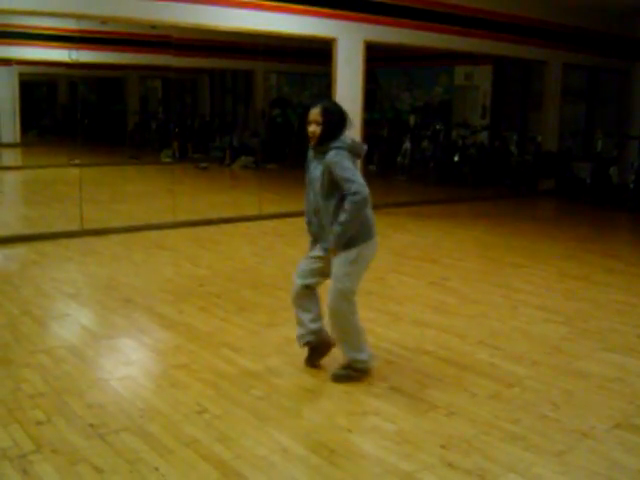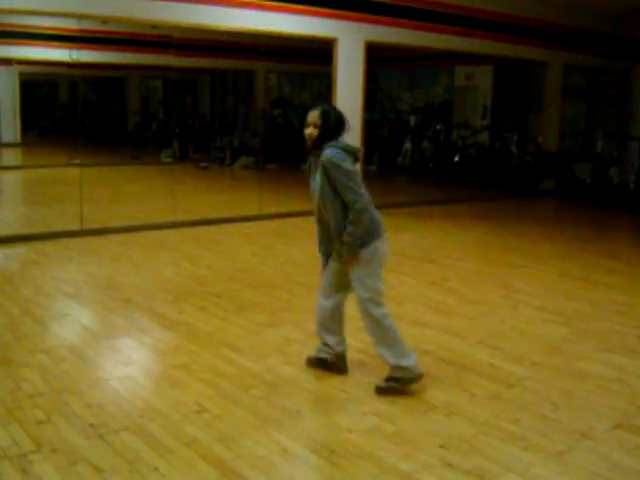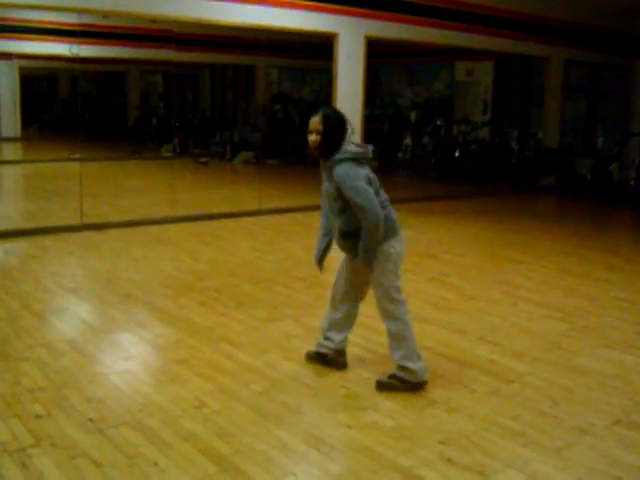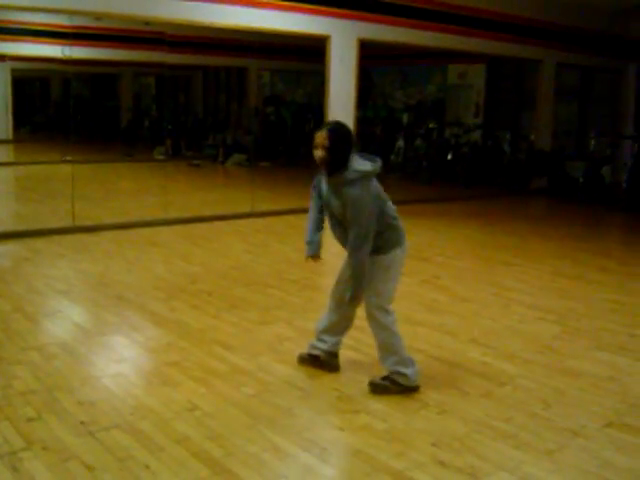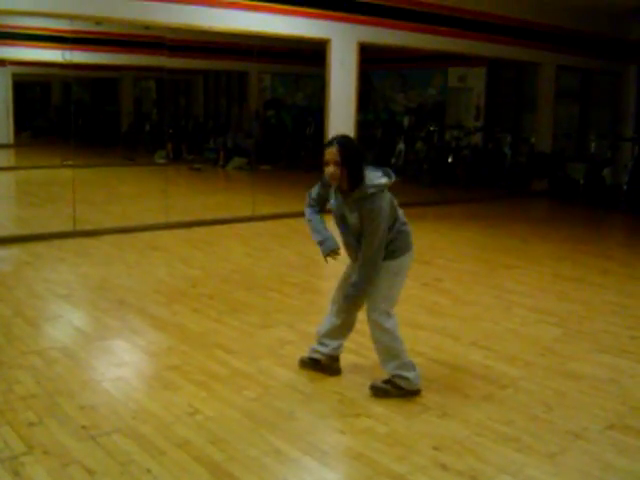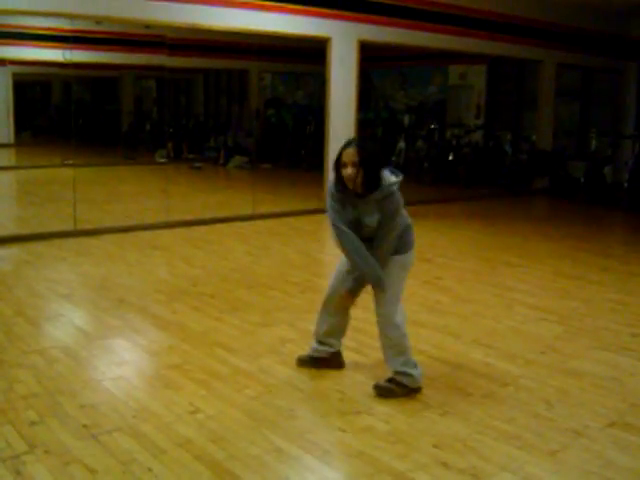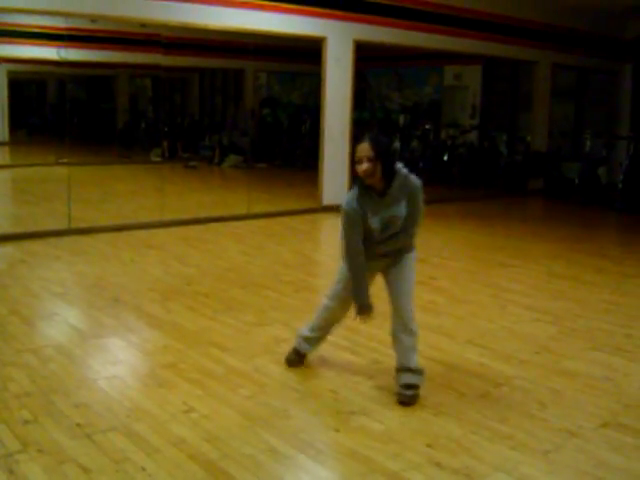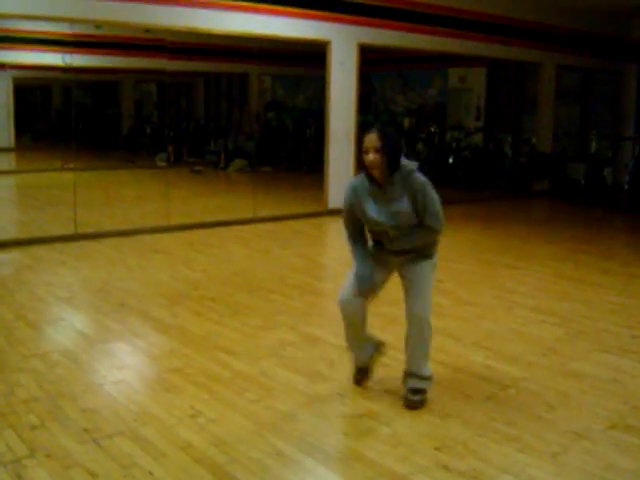
dt=0.2s
person 1, frame 1
left shoulder: (336, 156)
right shoulder: (317, 154)
left elbow: (359, 195)
left wrist: (338, 235)
right wrist: (319, 236)
left hip: (355, 242)
right hip: (329, 240)
left knee: (340, 301)
right knee: (303, 281)
left ankle: (358, 360)
right ankle: (316, 338)
person 1, frame 2
left shoulder: (331, 157)
right shoulder: (319, 158)
left elbow: (359, 204)
left wrist: (350, 244)
right wrist: (327, 251)
left hip: (364, 244)
right hip: (343, 245)
left knee: (371, 306)
right knee: (328, 296)
left ankle: (405, 369)
right ankle: (331, 353)
person 1, frame 3
left shoulder: (345, 170)
right shoulder: (329, 162)
left elbow: (372, 213)
right elbow: (331, 210)
left wrist: (367, 254)
right wrist: (324, 244)
left hip: (382, 241)
right hip: (358, 243)
left knee: (389, 303)
right knee: (342, 294)
left ankle: (411, 371)
right ankle: (331, 349)
person 1, frame 4
left shoulder: (359, 186)
right shoulder: (328, 171)
left elbow: (361, 239)
right elbow: (317, 203)
left wrist: (357, 283)
right wrist: (312, 239)
left hip: (384, 248)
right hip: (361, 247)
left knee: (377, 309)
right knee: (341, 296)
left ankle: (403, 375)
right ankle: (324, 351)
person 1, frame 5
left shoulder: (374, 199)
right shoulder: (332, 182)
left elbow: (372, 249)
right elbow: (311, 206)
left wrist: (358, 286)
right wrist: (323, 238)
left hip: (391, 253)
right hip: (362, 251)
left knee: (378, 314)
right knee: (342, 300)
left ankle: (405, 379)
right ankle: (325, 354)
person 1, frame 6
left shoulder: (390, 195)
right shoulder: (338, 190)
left elbow: (386, 243)
right elbow: (342, 232)
left wrist: (361, 278)
right wrist: (369, 270)
left hip: (395, 253)
right hip: (357, 250)
left knee: (387, 312)
right knee: (336, 297)
left ankle: (405, 375)
right ankle: (326, 351)
person 1, frame 7
left shoulder: (410, 186)
right shoulder: (355, 202)
left elbow: (408, 230)
right elbow: (354, 253)
left wrist: (377, 249)
right wrist: (361, 296)
left hip: (398, 252)
right hip: (360, 254)
left knee: (403, 311)
right knee: (336, 303)
left ankle: (409, 377)
right ankle: (305, 343)
person 1, frame 8
left shoulder: (415, 181)
right shoulder: (357, 189)
left elbow: (434, 227)
right elbow: (352, 231)
left wrist: (397, 245)
right wrist: (362, 266)
left hip: (417, 253)
right hip: (379, 252)
left knee: (418, 315)
right knee: (349, 298)
left ankle: (417, 380)
right ankle: (364, 354)
